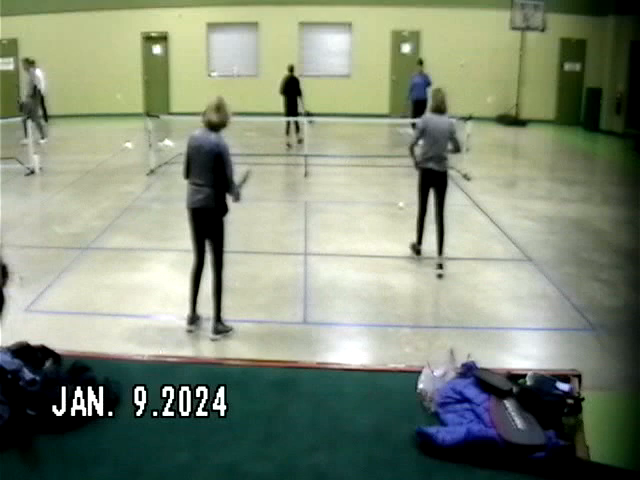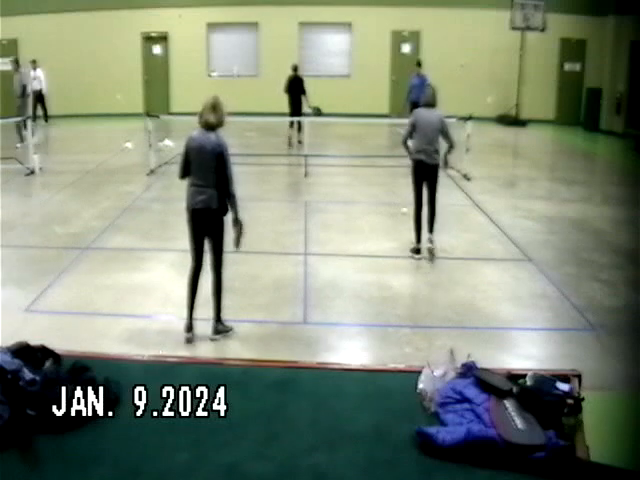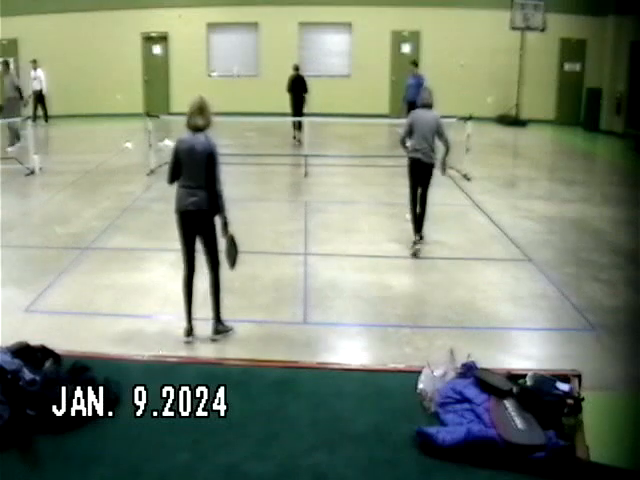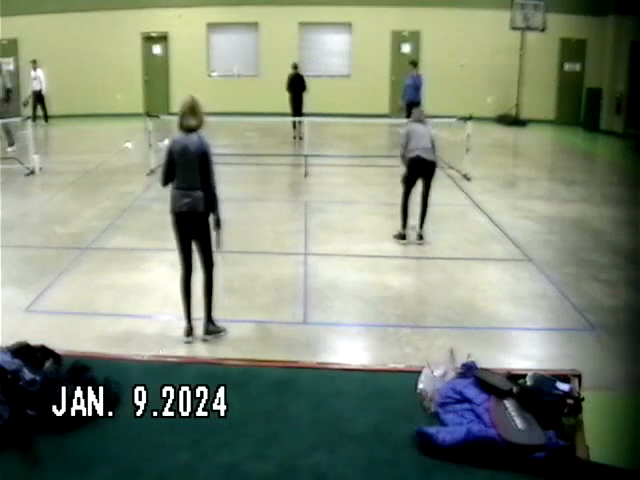
dt=0.3s
person 1, frame 1
left shoulder: (193, 138)
right shoulder: (219, 144)
left elbow: (186, 173)
right elbow: (226, 182)
right wrist: (235, 192)
left hip: (193, 203)
right hip: (212, 205)
left knee: (198, 259)
right knee: (217, 265)
left ankle: (192, 315)
right ankle: (217, 323)
person 1, frame 2
left shoulder: (191, 140)
right shoulder: (218, 143)
left elbow: (182, 174)
right elbow: (226, 182)
right wrist: (235, 211)
left hip: (193, 205)
right hip: (212, 206)
left knee: (196, 264)
right knee: (216, 266)
left ankle: (189, 323)
right ankle: (217, 323)
person 1, frame 3
left shoulder: (181, 143)
right shoulder: (209, 145)
left elbow: (171, 177)
right elbow: (215, 185)
right wrist: (223, 216)
left hip: (183, 208)
right hip: (203, 209)
left knee: (188, 267)
right knee: (213, 267)
left ankle: (189, 326)
right ankle: (216, 323)
person 1, frame 4
left shoulder: (174, 145)
right shoulder: (202, 145)
left elbow: (165, 180)
right elbow: (210, 184)
right wrist: (216, 213)
left hip: (178, 210)
right hip: (198, 209)
left knee: (186, 268)
right knee: (207, 266)
left ankle: (188, 325)
right ankle: (208, 323)
person 2, frame 1
left shoulder: (425, 119)
right shoulder: (449, 123)
left elbow: (412, 145)
right elbow: (457, 148)
left wrist: (415, 160)
left hip: (426, 170)
right hip: (442, 172)
left knee: (422, 208)
right knee: (440, 214)
left ankle: (418, 245)
right ankle: (440, 261)
person 2, frame 2
left shoulder: (416, 114)
right shoulder: (439, 117)
left elbow: (404, 140)
right elbow: (451, 144)
left wrist: (411, 152)
right wrist: (445, 155)
left hip: (418, 163)
right hip: (433, 164)
left knee: (418, 203)
right knee: (431, 201)
left ankle: (417, 247)
right ankle: (430, 238)
person 2, frame 3
left shoulder: (414, 114)
right shoulder: (436, 117)
left elbow: (402, 140)
right elbow: (446, 144)
right wrist: (444, 160)
left hip: (415, 160)
right hip: (429, 162)
left knee: (414, 200)
right knee: (423, 197)
left ankle: (417, 238)
right ankle: (419, 233)
person 2, frame 4
left shoulder: (409, 127)
right shoulder: (428, 130)
left elbow: (403, 151)
left wrist: (406, 167)
right wrist: (430, 174)
left hip: (415, 161)
right hip: (430, 164)
left knee: (406, 195)
right knee: (425, 196)
left ankle: (403, 233)
right ankle: (420, 233)
